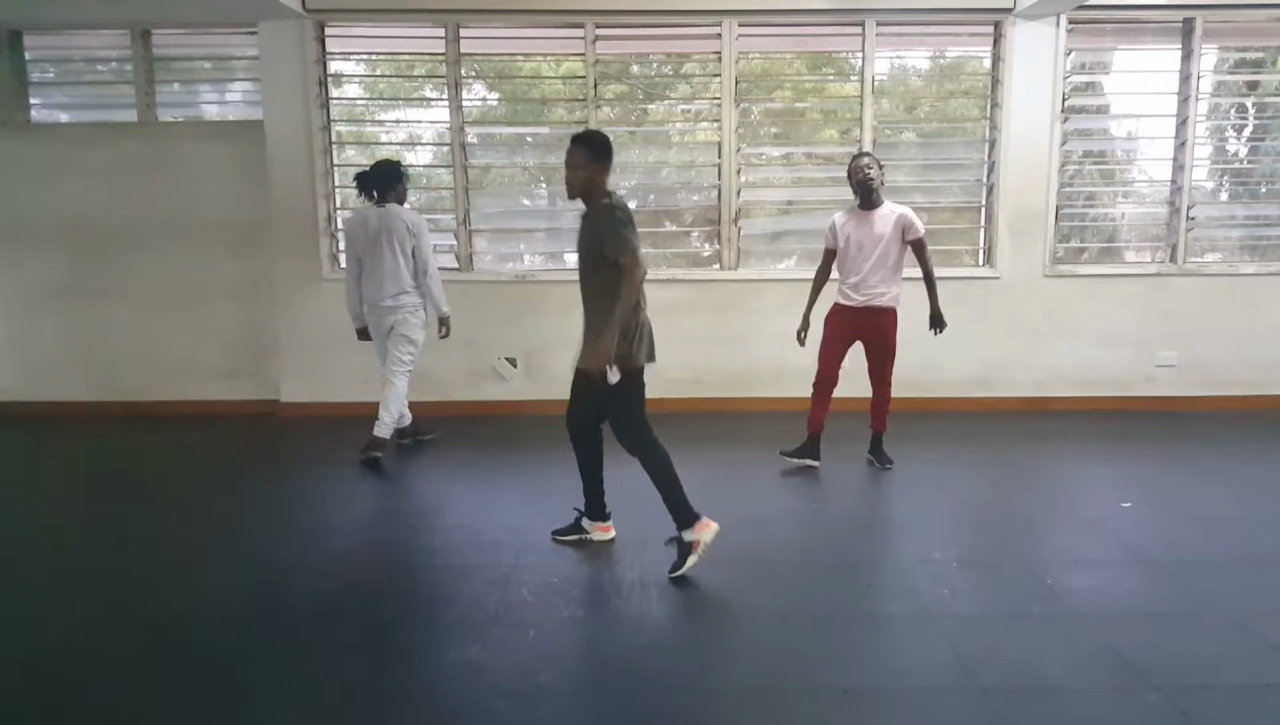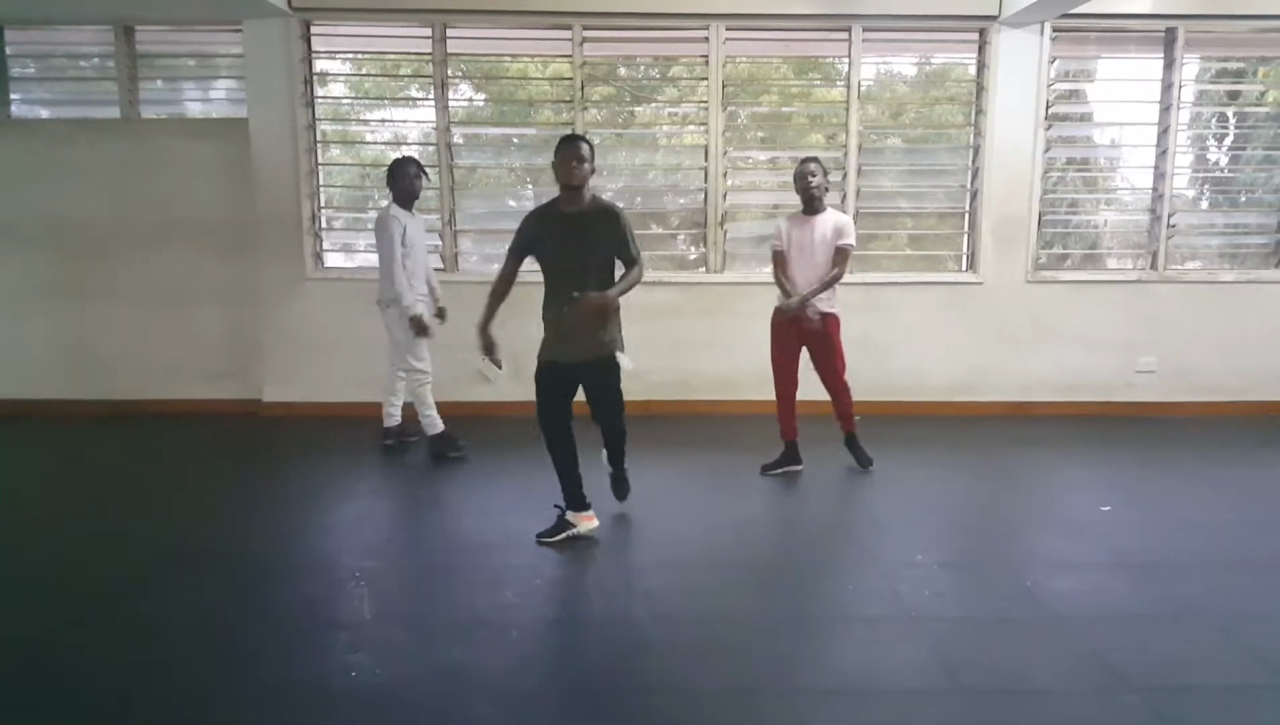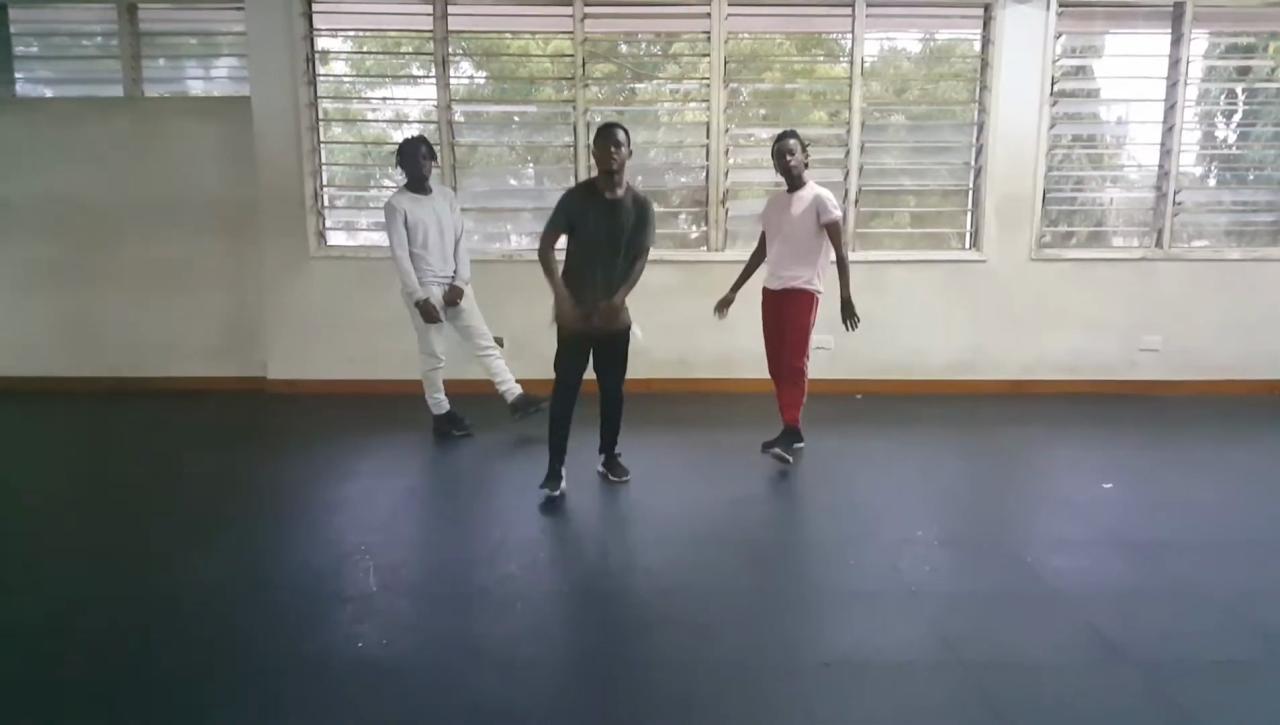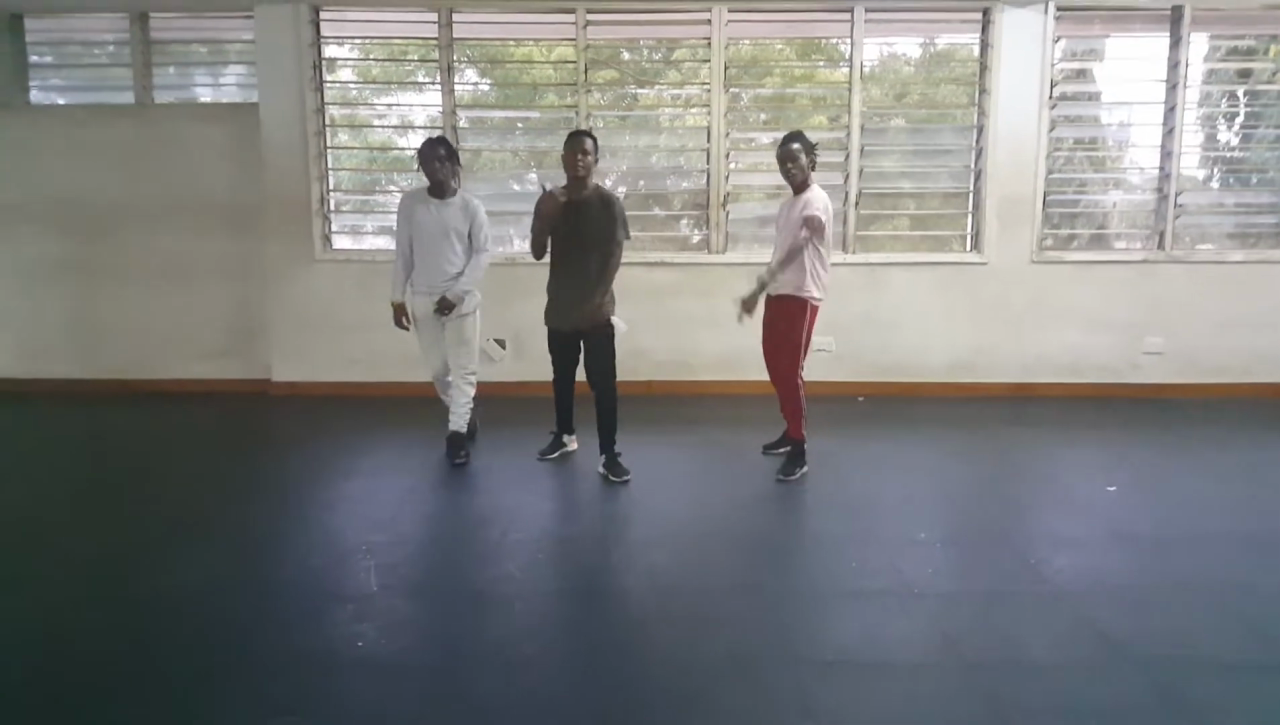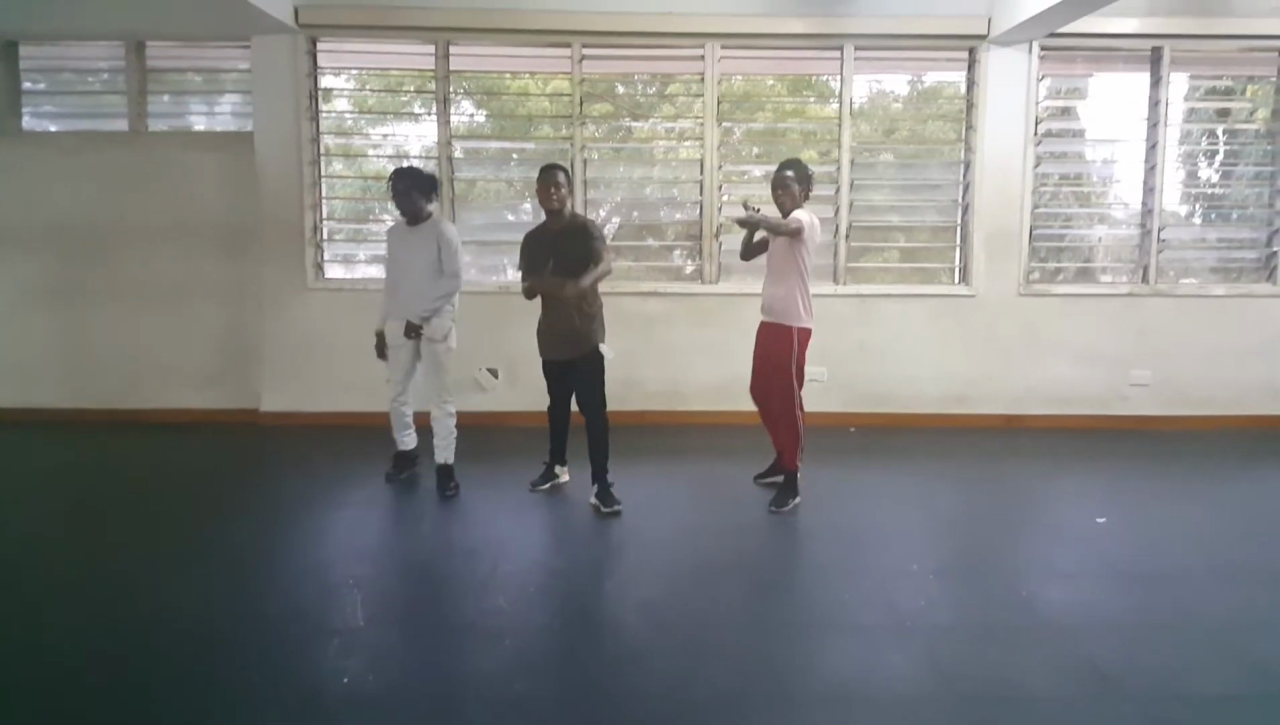
dt=0.5s
person 1, frame 1
left shoulder: (609, 214)
right shoulder: (595, 215)
left elbow: (635, 270)
left wrist: (609, 336)
left hip: (617, 344)
right hip: (602, 342)
left knee: (634, 434)
right knee: (580, 424)
left ankle: (691, 524)
right ankle: (596, 518)
person 1, frame 2
left shoulder: (609, 216)
right shoulder: (537, 220)
left elbow: (636, 268)
right elbow: (508, 272)
left wrist: (609, 296)
right wrist: (485, 324)
left hip: (599, 335)
right hip: (557, 338)
left knee: (608, 414)
right knee: (552, 420)
left ankle: (618, 469)
right ankle: (577, 510)
person 1, frame 3
left shoulder: (640, 205)
right shoulder: (575, 198)
left elbow: (640, 258)
right elbow: (545, 248)
left wrist: (619, 299)
right wrist: (560, 295)
left hip: (614, 313)
right hip: (575, 311)
left knee: (612, 389)
right knee: (565, 387)
left ankle: (608, 455)
right ankle: (555, 468)
person 1, frame 4
left shoulder: (608, 202)
right shoulder: (550, 201)
left elbow: (615, 255)
right elbow: (537, 253)
left wrist: (597, 299)
right wrist: (543, 215)
left hip: (596, 309)
right hip: (559, 307)
left knee: (603, 380)
right knee: (562, 375)
left ankle: (609, 455)
right ankle: (564, 435)
person 1, frame 5
left shoulder: (585, 228)
right shoulder: (532, 239)
left elbow: (605, 263)
right elbow: (528, 289)
left wrist: (580, 285)
right wrist: (538, 284)
left hip: (585, 334)
right hip: (552, 336)
left knee: (594, 409)
right knee: (558, 404)
left ankle: (601, 484)
right ankle: (557, 466)
person 2, frame 1
left shoulder: (902, 216)
right shoulder: (839, 221)
left elbow: (924, 262)
right elbow: (825, 268)
left wrist: (935, 307)
right wrist: (807, 313)
left hip: (882, 312)
right hip: (844, 309)
left knee: (881, 381)
right knee: (824, 376)
left ankle: (876, 446)
right ankle: (812, 446)
person 2, frame 2
left shoulder: (841, 222)
right shoulder: (785, 225)
left elbow: (838, 270)
right elbow: (779, 272)
left wrist: (805, 300)
right wrist: (795, 302)
left hip: (823, 313)
right hip: (786, 314)
left knee: (836, 382)
right knee: (784, 385)
left ankle: (852, 440)
right ankle: (791, 452)
person 2, frame 3
left shoulder: (820, 198)
right shoulder: (773, 203)
left elbow: (839, 248)
right elbow: (761, 251)
left wrist: (846, 296)
right wrist: (733, 291)
left hip: (803, 291)
right hip: (772, 292)
left knee: (794, 362)
right knee: (777, 365)
left ankle: (790, 437)
right ankle: (790, 430)
person 2, frame 4
left shoulder: (816, 199)
right shoulder: (789, 202)
left elbow: (801, 243)
left wrist: (767, 278)
right wrist: (758, 290)
left hip: (801, 298)
right hip: (777, 295)
left knee: (790, 371)
right knee: (776, 368)
left ankle: (798, 452)
right ankle: (792, 433)
person 2, frame 5
left shoulder: (804, 219)
right shoulder: (778, 227)
left elbow: (785, 228)
right elbow: (746, 255)
left wrist: (756, 220)
right wrist: (753, 226)
left hip: (792, 325)
right hip: (770, 322)
left knee: (788, 399)
right knee: (761, 392)
left ankle: (791, 482)
right ankle: (783, 459)
person 3, frame 1
left shoulder: (354, 223)
right shoulder: (413, 221)
left elbow: (353, 276)
right elbow: (427, 271)
left wrist: (358, 320)
right wrist: (442, 312)
left hip: (375, 310)
right hip: (408, 309)
left knee: (392, 369)
right knee: (398, 372)
left ankle: (404, 425)
right ankle: (379, 438)
person 3, frame 2
left shoulder: (415, 218)
right shoulder: (390, 218)
right elbow: (392, 269)
left wrist: (436, 300)
right wrist: (411, 312)
left hip: (416, 302)
right hip: (402, 305)
left knee: (401, 367)
right knee: (419, 369)
left ankle: (391, 426)
right ankle: (436, 435)
person 3, frame 3
left shoulder: (447, 196)
right shoulder: (397, 205)
left elbow: (459, 241)
right elbow: (400, 255)
left wrist: (460, 282)
right wrist: (419, 297)
left hip: (455, 285)
right hip: (425, 289)
left knee: (483, 341)
right knee: (433, 355)
left ankle: (515, 397)
right ankle: (442, 416)
person 3, frame 4
left shoulder: (470, 206)
right shoulder: (409, 203)
left elbow: (481, 254)
right elbow: (403, 253)
left wrist: (456, 294)
right wrist: (398, 298)
left hip: (462, 298)
right hip: (424, 298)
left knee: (463, 367)
right knee: (438, 367)
left ankle: (457, 433)
right ankle: (460, 410)
person 3, frame 5
left shoulder: (442, 230)
right shoulder: (394, 233)
left elbow: (453, 280)
left wrist: (419, 317)
right wrist: (381, 327)
left hip: (435, 324)
right hip: (401, 326)
left knee: (440, 397)
right knee: (397, 393)
left ankle: (445, 466)
right ankle: (406, 452)
